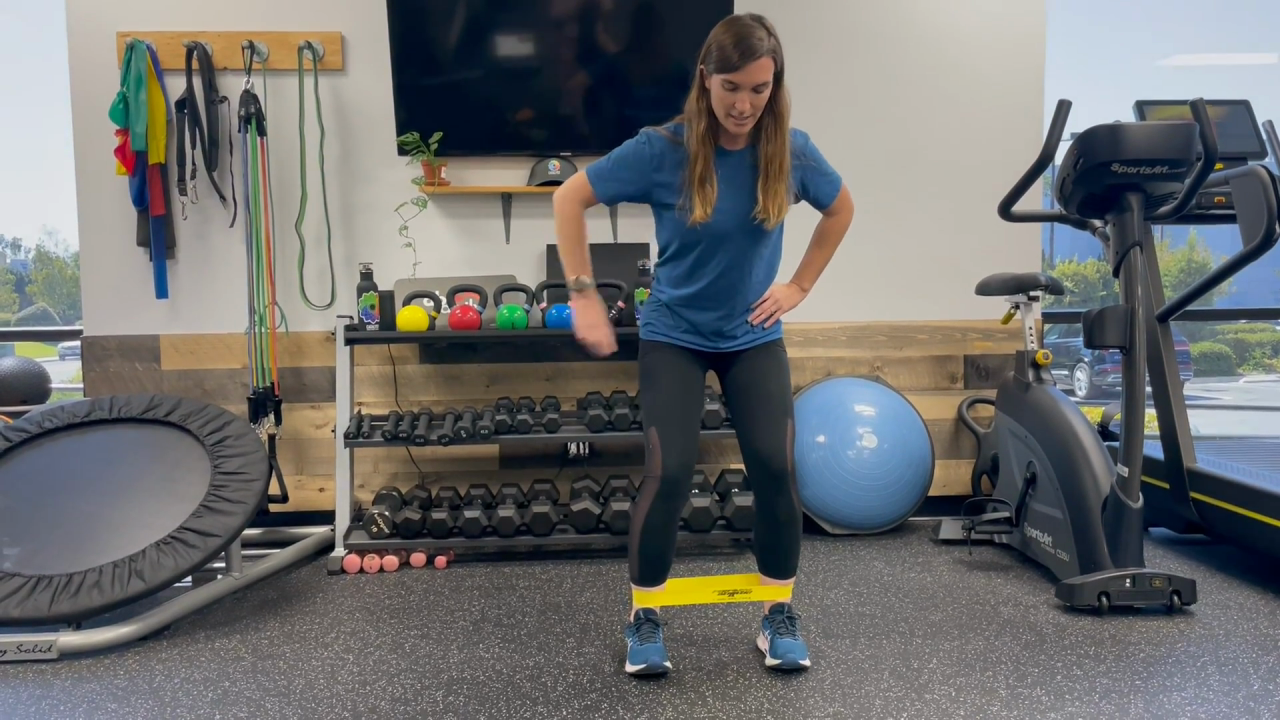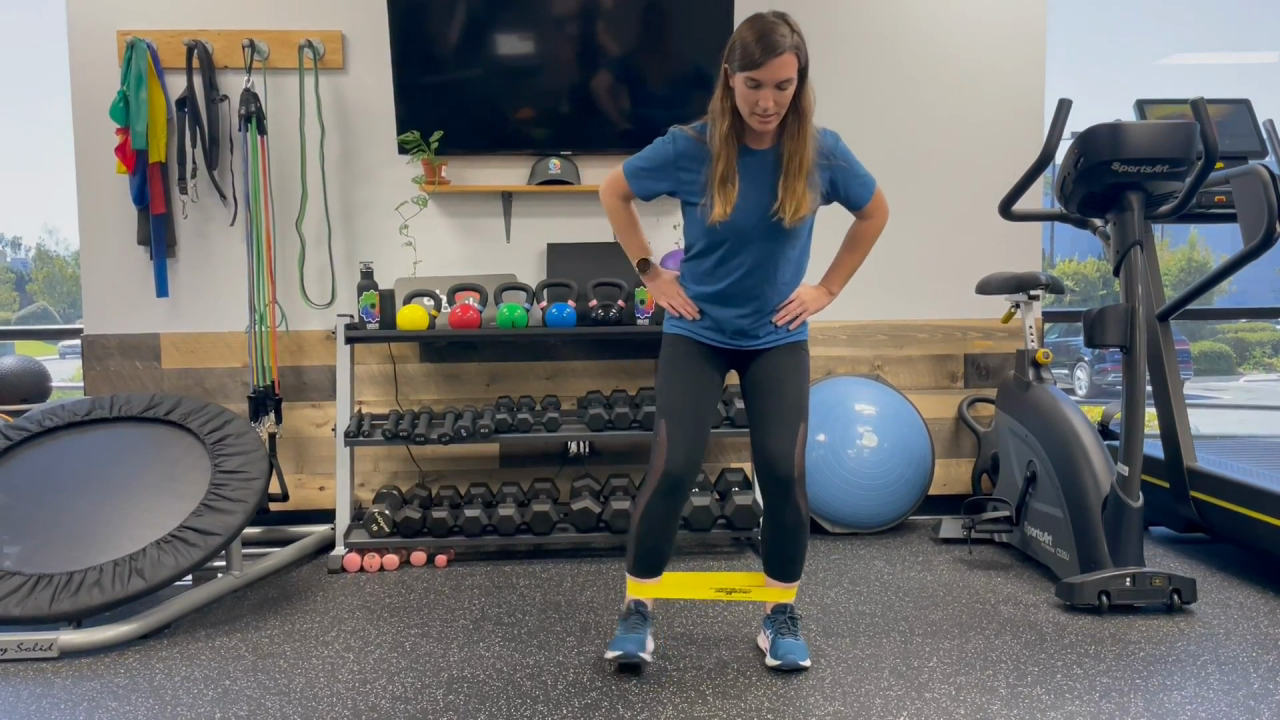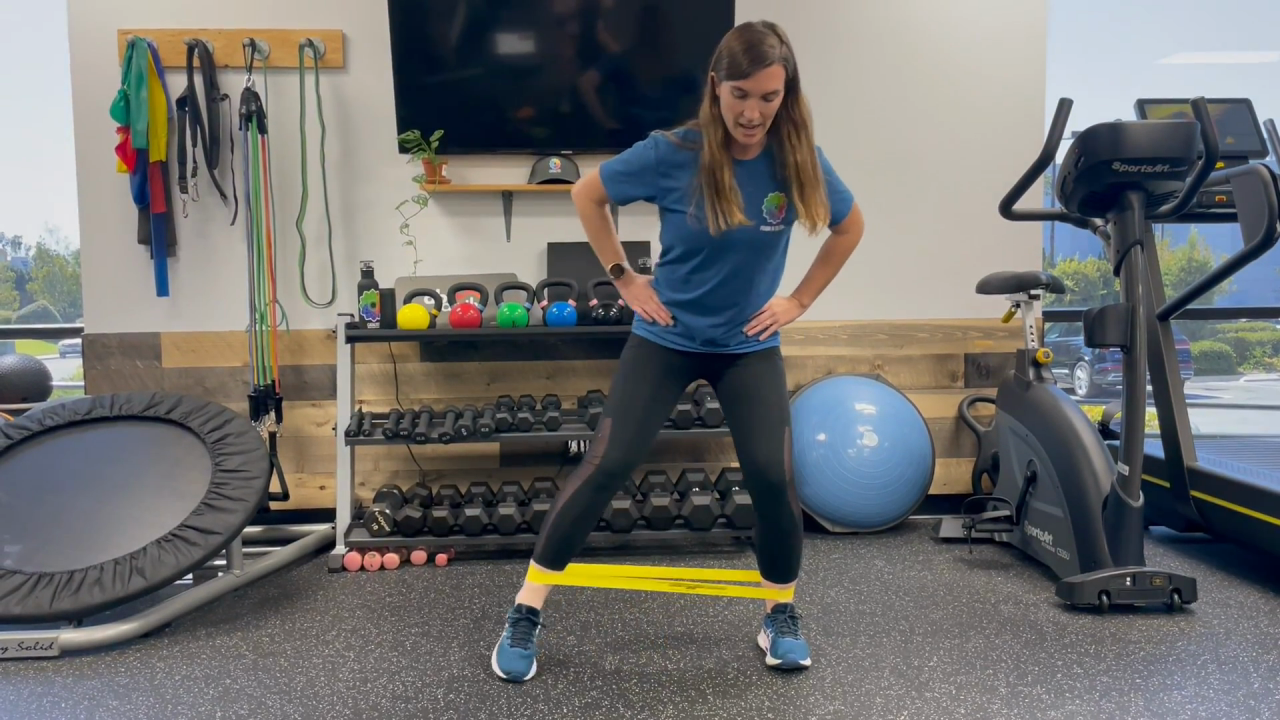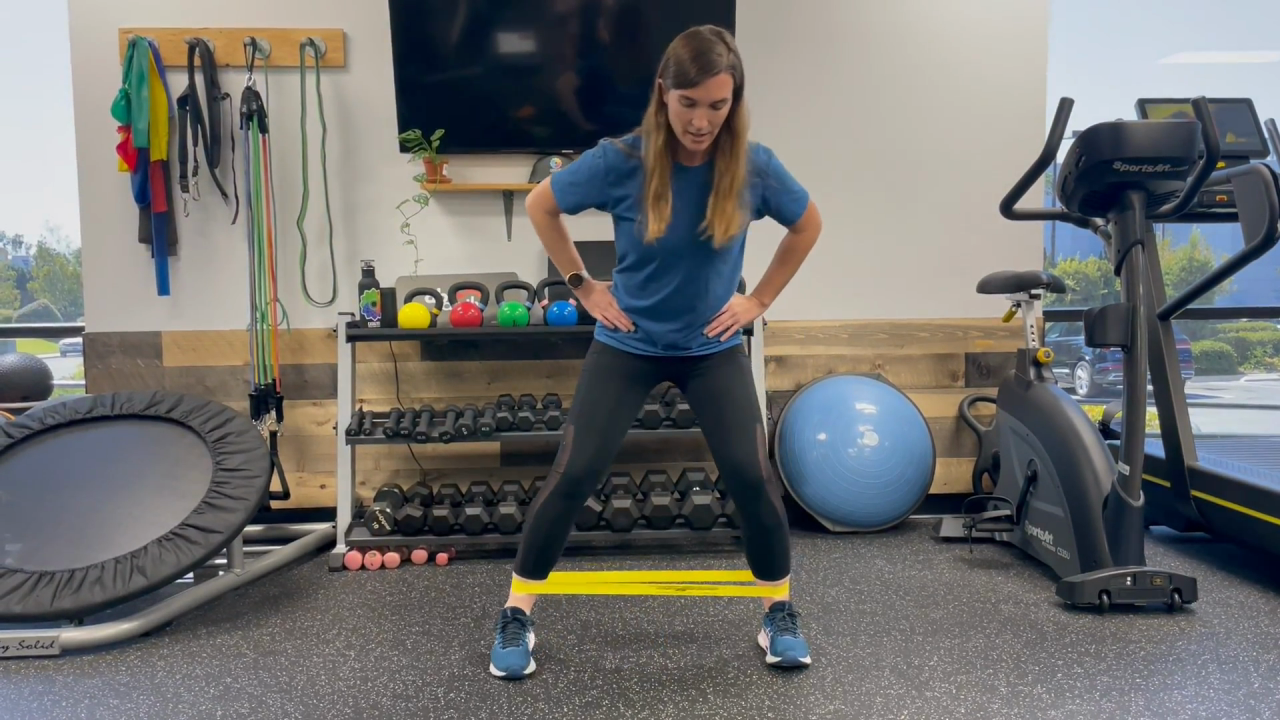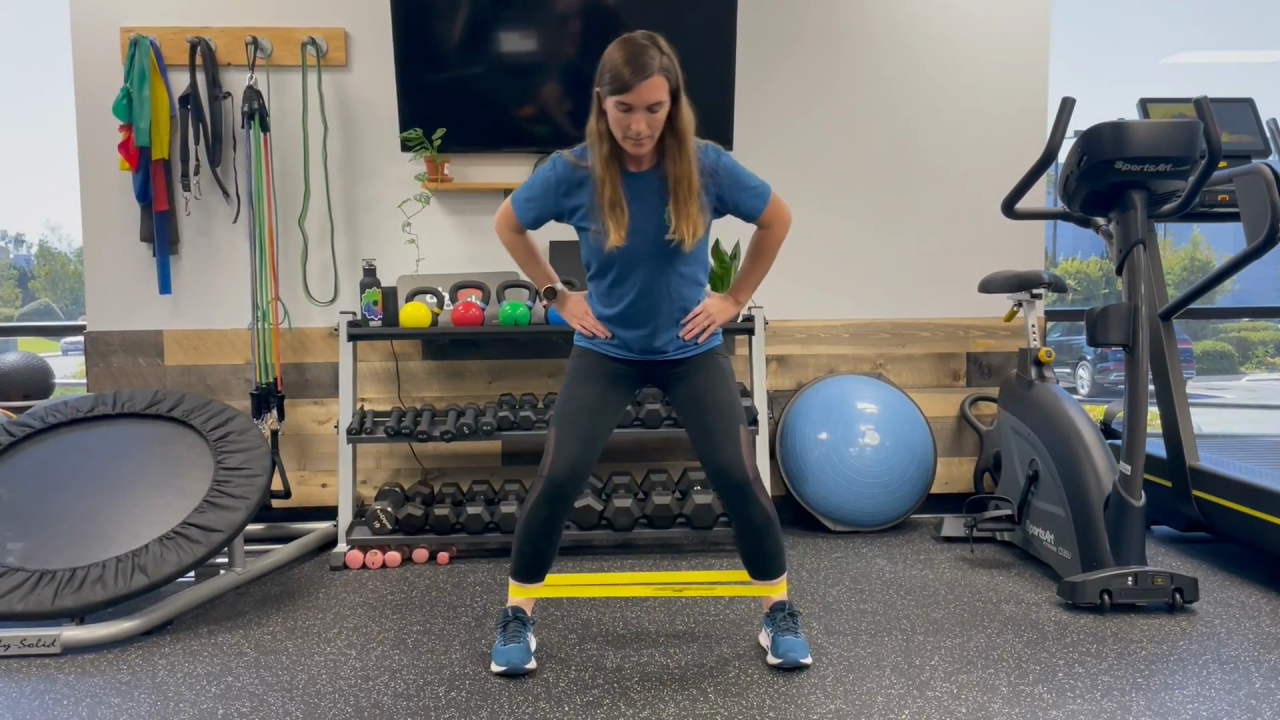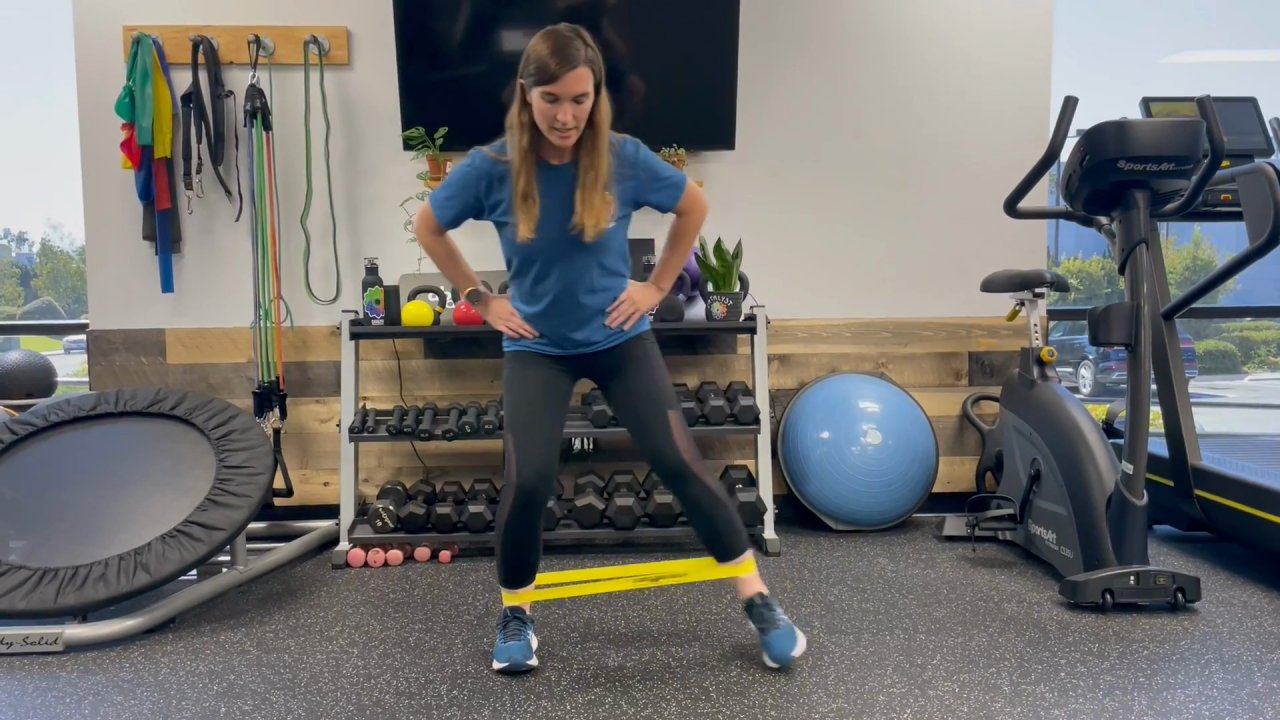
dt=0.4s
person 1, frame 1
left shoulder: (791, 151)
right shoulder: (661, 150)
left elbow: (841, 209)
right elbow: (570, 197)
left wrist: (799, 285)
right wrist: (583, 294)
left hip: (754, 337)
right hip: (674, 335)
left knee: (775, 470)
right knee: (669, 474)
left ankle: (779, 615)
right ankle: (644, 618)
person 1, frame 2
left shoulder: (821, 152)
right shoulder: (690, 147)
left elbow: (875, 212)
right elbow: (613, 192)
left wrist: (828, 288)
right wrist: (650, 272)
left hip: (777, 338)
right hip: (696, 331)
left knee: (783, 474)
right knee: (673, 469)
left ankle: (781, 615)
right ankle: (636, 609)
person 1, frame 3
left shoulder: (801, 164)
right shoulder: (672, 154)
left elbow: (850, 227)
right elbow: (587, 195)
left wrist: (799, 299)
right wrist: (623, 278)
left hip: (749, 346)
right hip: (664, 338)
left knee: (772, 478)
right knee: (607, 465)
left ankle: (781, 615)
right ankle: (526, 608)
person 1, frame 4
left shoulder: (754, 166)
right shoulder: (621, 161)
left elbow: (808, 225)
right elbow: (540, 206)
left wrist: (759, 299)
right wrist: (583, 286)
left hip: (713, 346)
right hip: (627, 342)
left knee: (751, 475)
right knee: (575, 474)
left ankle: (779, 612)
right ankle: (516, 612)
person 1, frame 5
left shoulder: (706, 166)
right shoulder: (573, 172)
left elbow: (777, 219)
right elbow: (507, 225)
left wrist: (734, 299)
right wrist: (557, 295)
left hip: (691, 347)
right hip: (604, 348)
left knee: (737, 477)
right knee: (559, 477)
left ankle: (779, 610)
right ankle: (517, 613)
person 1, frame 6
left shoulder: (622, 158)
right shoulder: (491, 168)
left elbow: (694, 207)
right elbow: (427, 227)
left wrist: (657, 287)
right wrist: (481, 299)
left hip: (620, 337)
right hip: (537, 347)
left knee: (678, 462)
right knee: (528, 482)
left ankle: (757, 597)
right ankle: (514, 613)
